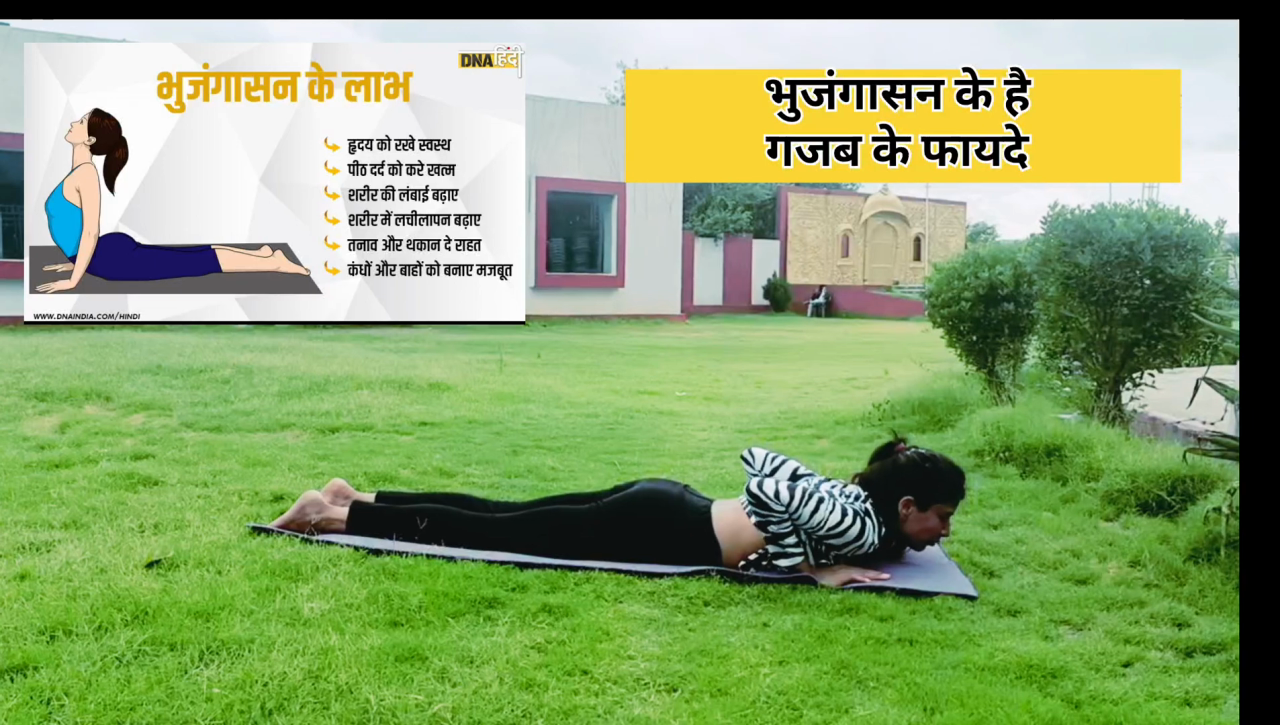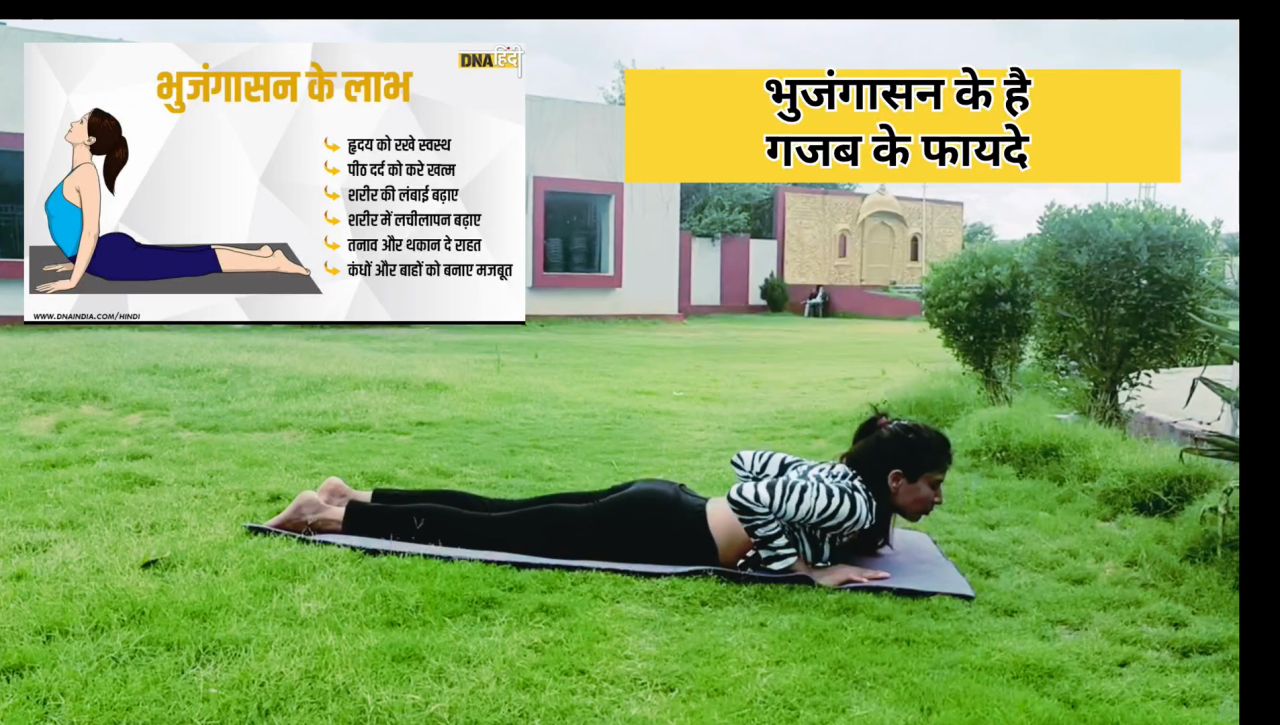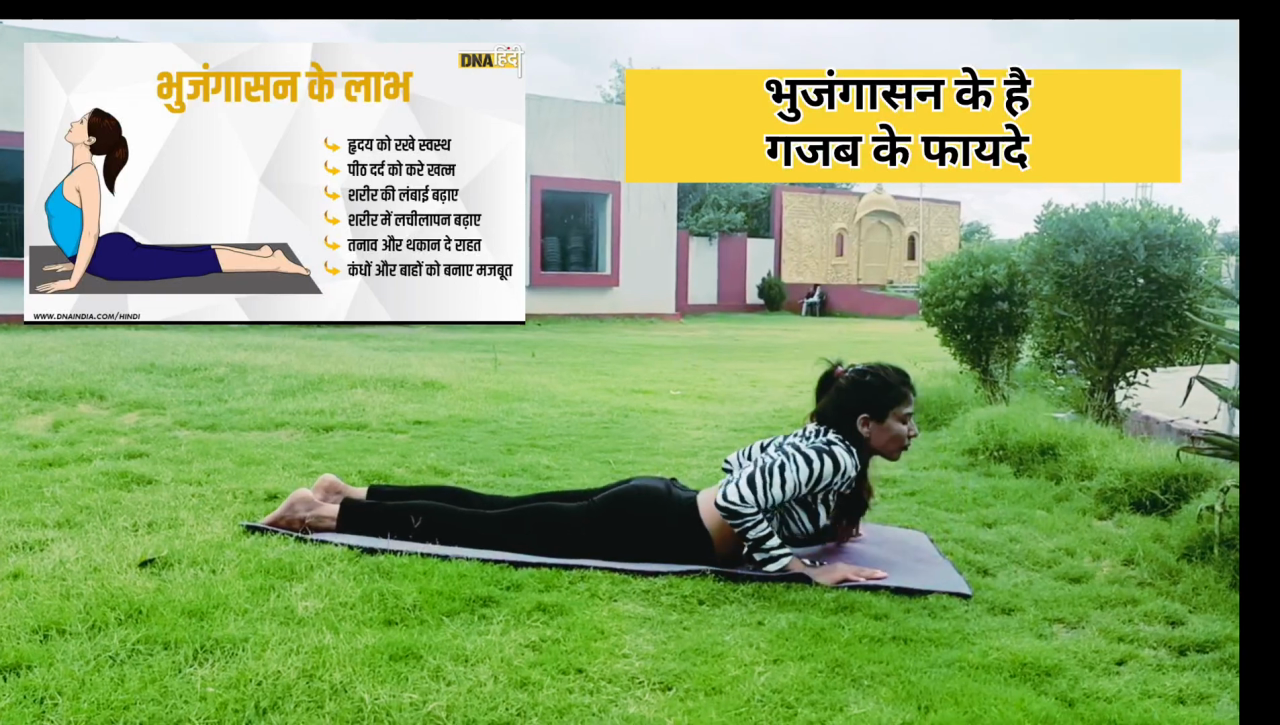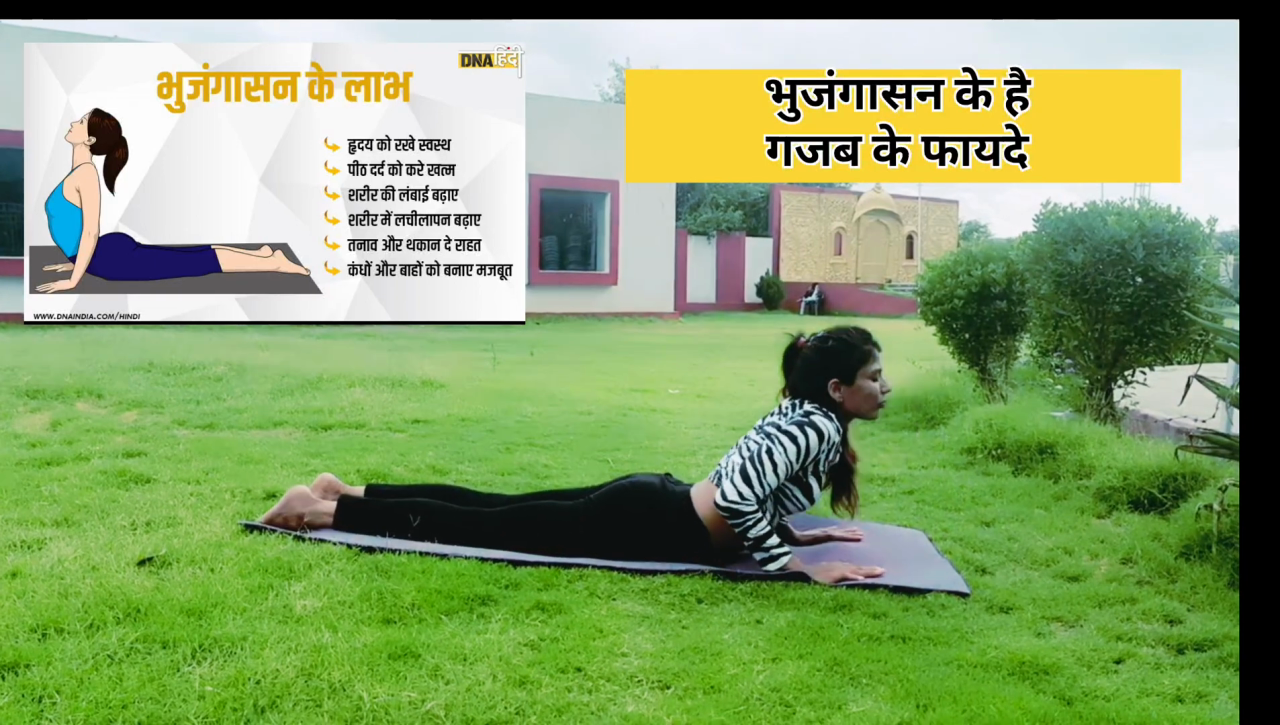
dt=0.2s
person 1, frame 1
left shoulder: (850, 498)
right shoulder: (862, 527)
left elbow: (758, 456)
right elbow: (768, 492)
right wrist: (810, 568)
left hip: (665, 509)
right hip: (662, 532)
left knee: (500, 515)
right knee: (490, 532)
left ankle: (354, 497)
right ankle: (334, 515)
person 1, frame 2
left shoulder: (842, 478)
right shoulder: (856, 504)
left elbow: (748, 460)
right elbow: (749, 498)
right wrist: (802, 567)
left hip: (661, 510)
right hip: (659, 532)
left knee: (496, 518)
right knee: (486, 530)
left ankle: (349, 496)
right ankle: (330, 515)
person 1, frame 3
left shoulder: (820, 439)
right shoulder: (838, 460)
right elbow: (736, 500)
left wrist: (815, 530)
right wrist: (798, 566)
left hip: (654, 507)
right hip: (653, 530)
left knee: (492, 513)
right knee: (480, 529)
left ankle: (343, 493)
right ankle: (323, 514)
person 1, frame 4
left shoulder: (801, 414)
right shoulder: (819, 429)
right elbow: (735, 498)
left wrist: (798, 533)
right wrist: (797, 565)
left hip: (650, 503)
right hip: (649, 526)
left knee: (488, 510)
right knee: (473, 528)
left ankle: (343, 493)
right ankle: (320, 511)
person 2, frame 1
left shoulder: (85, 173)
right shoulder: (79, 171)
left elbow: (91, 232)
left wrist: (73, 280)
right wrist: (76, 261)
left hip: (114, 258)
right hip: (109, 253)
left knee: (198, 261)
left ankle: (272, 263)
person 2, frame 2
left shoulder: (85, 173)
right shoulder: (78, 171)
left elbow: (90, 232)
left wrist: (73, 280)
right wrist: (75, 261)
left hip: (114, 258)
right hip: (109, 253)
left knee: (197, 261)
left ankle: (272, 262)
person 2, frame 3
left shoulder: (86, 173)
right shoulder: (79, 171)
left elbow: (91, 232)
left wrist: (74, 279)
right wrist: (76, 261)
left hip: (113, 258)
right hip: (109, 253)
left knee: (198, 262)
left ankle: (272, 263)
person 2, frame 4
left shoulder: (86, 173)
right shoulder: (79, 172)
left elbow: (91, 232)
left wrist: (73, 280)
right wrist: (75, 261)
left hip: (115, 258)
right hip: (110, 254)
left knee: (197, 261)
left ankle: (272, 263)
